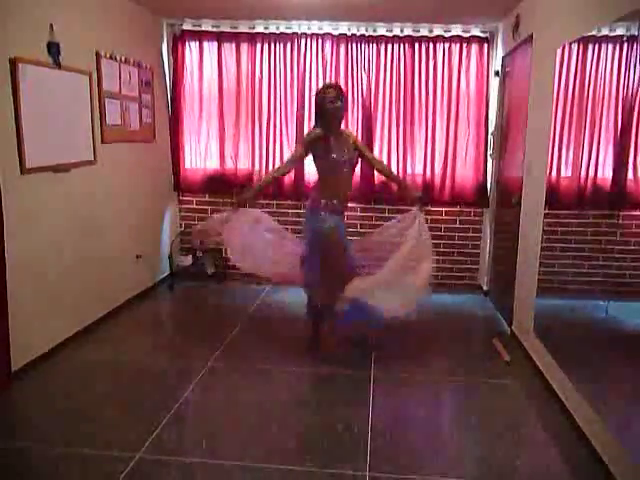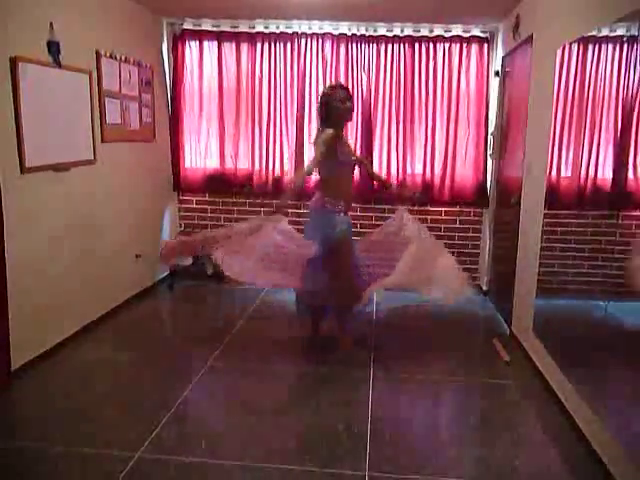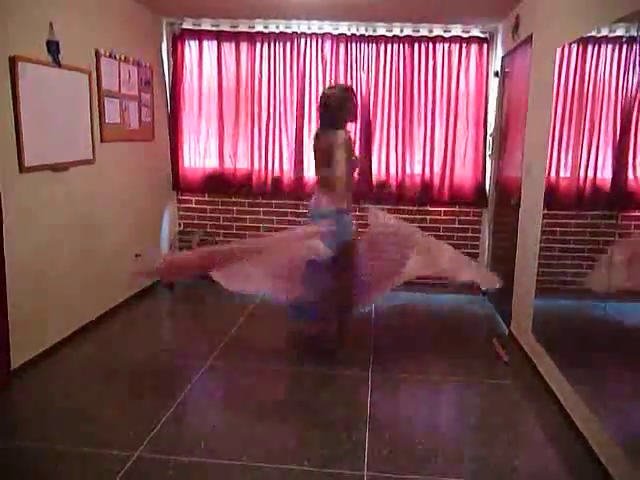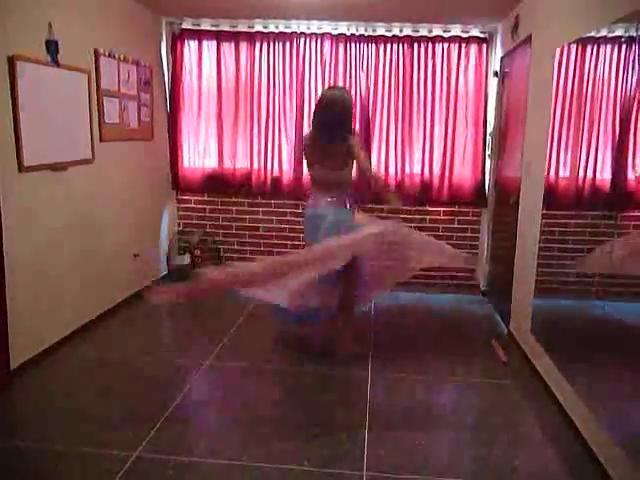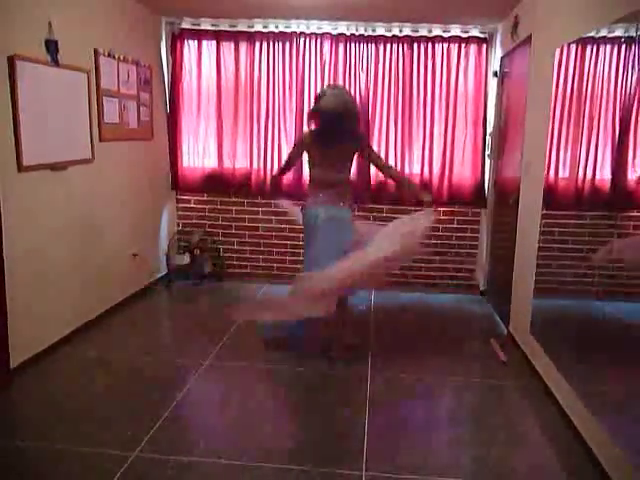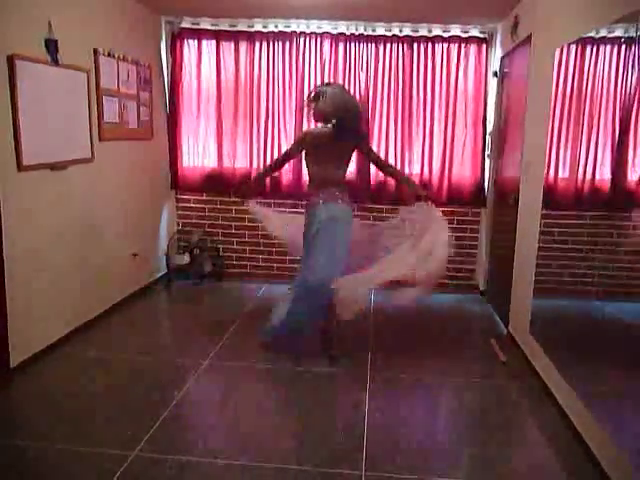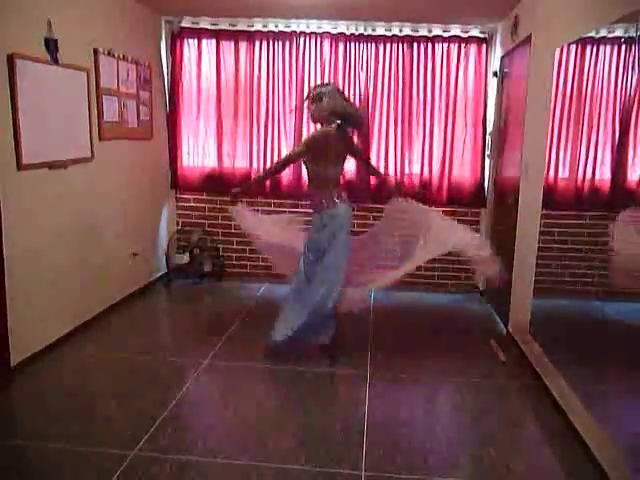
dt=0.1s
person 1, frame 1
left shoulder: (349, 138)
right shoulder: (317, 134)
left elbow: (376, 163)
right elbow: (288, 165)
left wrist: (406, 187)
right wrist: (253, 190)
left hip: (335, 212)
right hip: (322, 210)
left knee: (323, 274)
right knee: (340, 273)
left ankle: (315, 333)
right ankle: (320, 334)
person 1, frame 2
left shoulder: (340, 137)
right shoulder: (327, 135)
left elbow: (361, 165)
right elbow: (309, 167)
left wrist: (385, 182)
right wrist: (288, 196)
left hip: (335, 211)
right hip: (330, 212)
left knee: (325, 275)
right knee: (348, 279)
left ankle: (316, 332)
right ankle: (342, 337)
person 1, frame 3
left shoulder: (324, 133)
right shoulder: (342, 135)
right elbow: (340, 171)
left wrist: (345, 196)
right wrist: (342, 202)
left hip: (322, 204)
right hip: (335, 209)
left knee: (324, 274)
right knee: (348, 277)
left ankle: (323, 325)
right ankle: (340, 336)
person 1, frame 4
left shoulder: (309, 140)
right shoulder: (350, 139)
right elbow: (368, 173)
right wrist: (391, 198)
left hip: (315, 207)
right hip: (340, 210)
left knee: (320, 275)
right knee: (349, 277)
left ankle: (326, 332)
right ankle: (343, 340)
person 1, frame 5
left shoulder: (309, 136)
right shoulder: (356, 139)
left elbow: (288, 166)
right elbow: (387, 168)
left wrist: (273, 181)
right wrist: (419, 192)
left hip: (315, 207)
right hip: (341, 208)
left knee: (321, 274)
right ankle: (340, 336)
person 1, frame 6
left shoulder: (310, 136)
right shoulder: (351, 137)
left elbow: (278, 163)
right elbow: (382, 165)
left wrist: (253, 183)
right wrist: (413, 186)
left hip: (320, 207)
right hip: (341, 207)
left knee: (315, 274)
right knee: (327, 274)
right ankle: (327, 339)
person 1, frame 7
left shoulder: (322, 135)
right shoulder: (342, 133)
left elbow: (284, 163)
right elbow: (366, 162)
left wrist: (247, 186)
right wrist: (386, 183)
left hip: (328, 208)
right hip: (338, 205)
left knee: (318, 276)
right knee: (328, 278)
right ankle: (325, 338)
